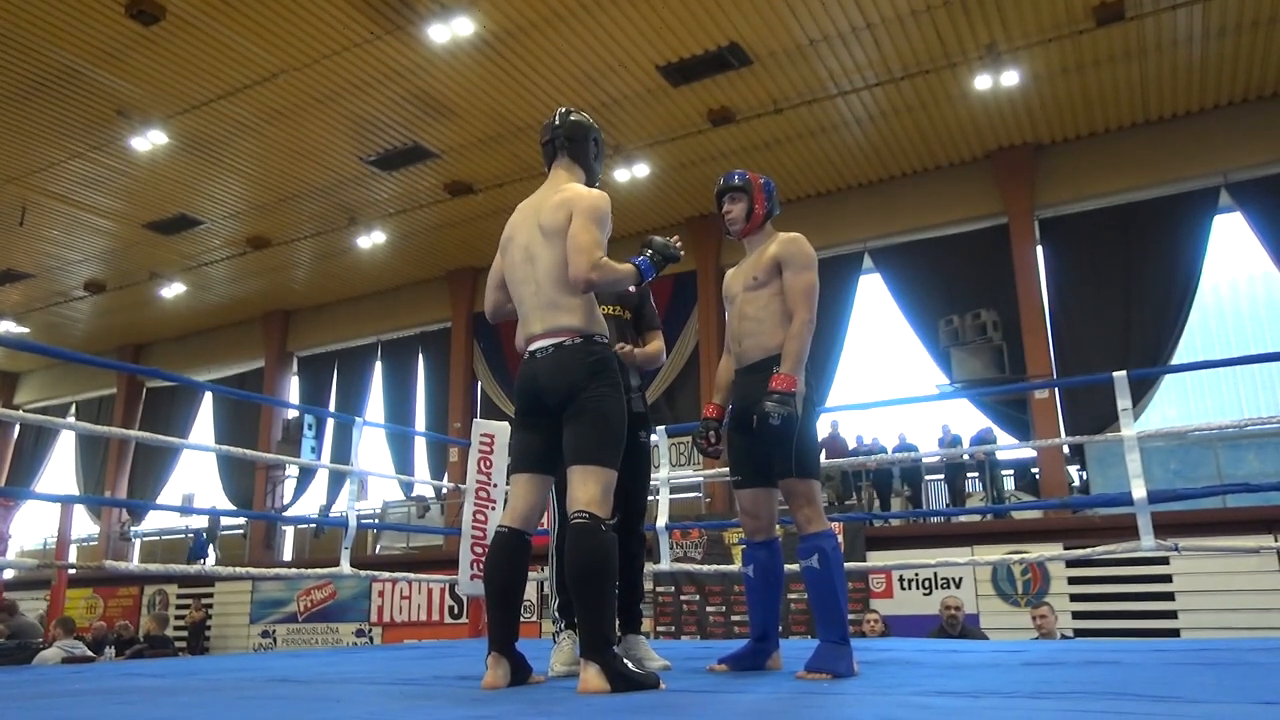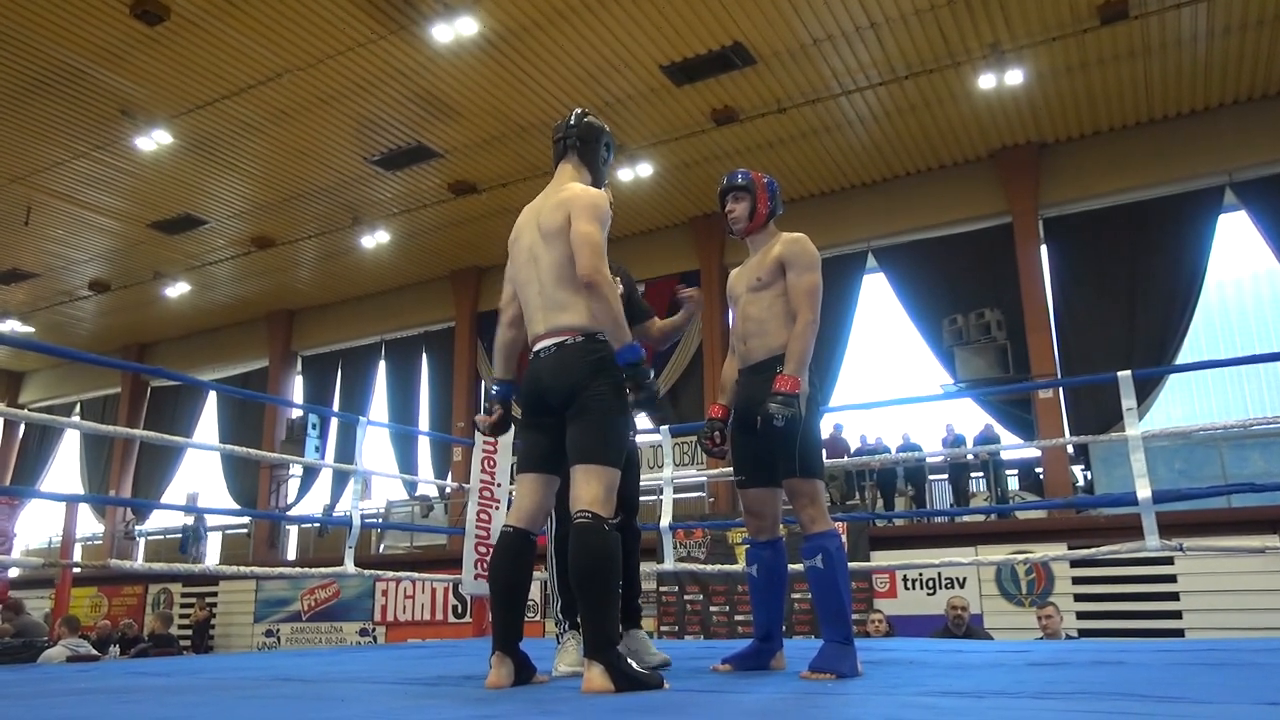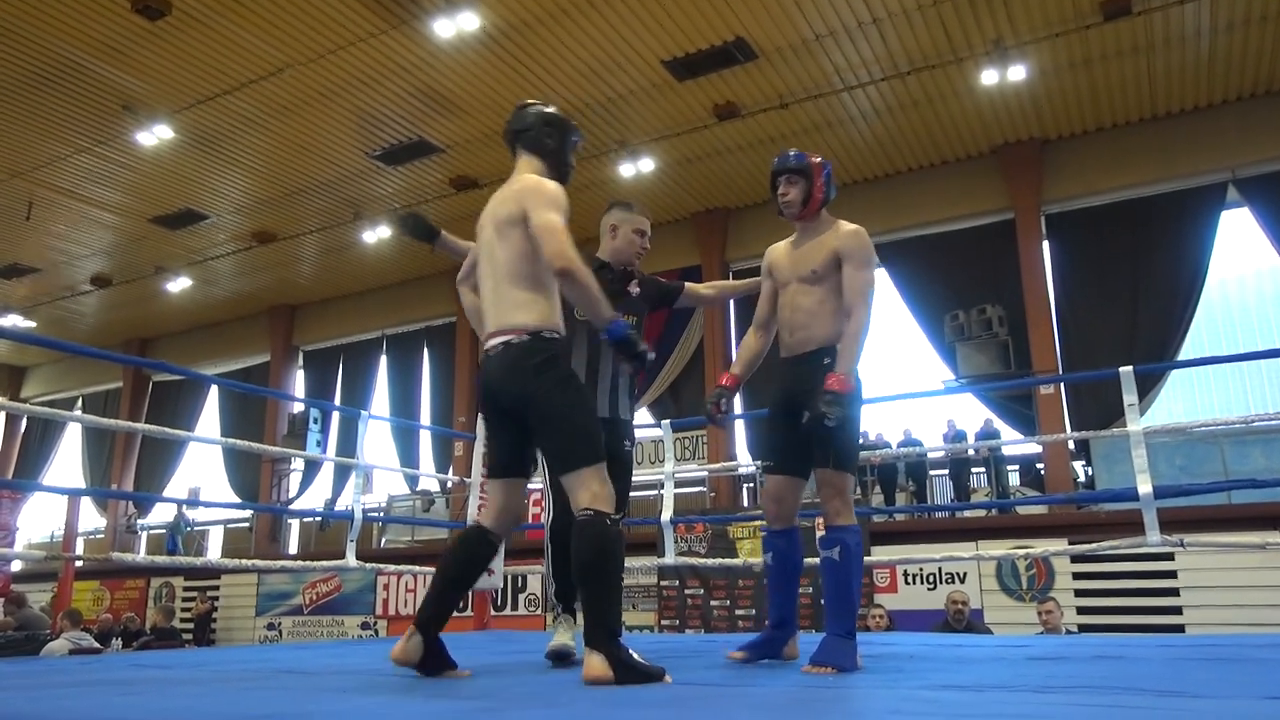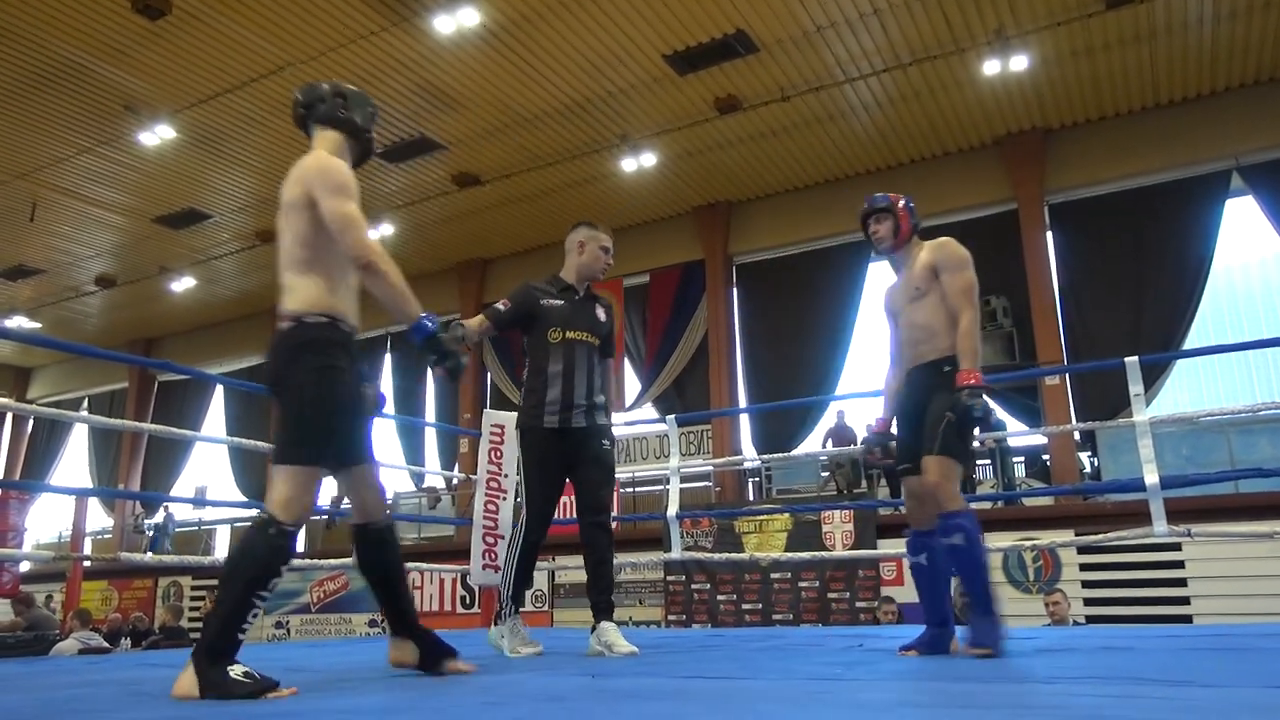
dt=0.7s
person 1, frame 1
left shoulder: (516, 218)
right shoulder: (588, 198)
left elbow: (493, 306)
right elbow: (587, 272)
right wrist: (647, 263)
left hip: (533, 370)
right hip: (583, 363)
left knee: (519, 514)
right knee: (589, 507)
left ankle: (500, 658)
right ankle: (598, 661)
person 1, frame 2
left shoulder: (526, 216)
right shoulder: (588, 198)
left elbow: (509, 315)
right elbow: (592, 275)
left wrist: (499, 389)
right wrist: (632, 356)
left hip: (540, 369)
right hip: (586, 362)
left knee: (524, 514)
right knee: (592, 507)
left ankle: (504, 657)
right ankle: (601, 661)
person 1, frame 3
left shoulder: (496, 205)
right shoulder: (541, 190)
left elbow: (466, 284)
right elbow: (564, 263)
right wrist: (618, 330)
left hip: (496, 367)
right hip: (538, 358)
left knee: (499, 514)
right knee: (594, 498)
left ankle: (421, 638)
right ankle: (604, 649)
person 1, frame 4
left shoulder: (314, 185)
right shoulder: (326, 172)
right elbow: (365, 256)
left wrist: (348, 376)
right wrist: (428, 329)
left hip: (325, 356)
right hip: (315, 351)
left knee: (371, 501)
right knee: (290, 507)
left ankle: (409, 639)
right ankle: (209, 663)
person 2, frame 1
left shoulder: (791, 246)
right shoulder: (732, 277)
left elbow: (803, 319)
left wrist: (786, 382)
right wrist: (715, 410)
left hip: (781, 385)
right hip: (744, 395)
left knee: (805, 509)
right knee: (755, 523)
left ankle: (835, 645)
right ankle: (763, 643)
person 2, frame 2
left shoulder: (794, 247)
right shoulder: (737, 275)
left elbow: (807, 319)
left wrist: (789, 384)
right wrist: (719, 411)
left hip: (785, 386)
right hip: (748, 394)
left knee: (808, 507)
right knee: (758, 521)
left ankle: (839, 645)
right ankle: (767, 643)
person 2, frame 3
left shoulder: (849, 239)
right shoulder: (774, 256)
left elbow: (859, 317)
right elbow: (760, 328)
left wrist: (839, 383)
right wrist: (730, 380)
left hip: (829, 374)
right hip: (788, 380)
left knee: (834, 501)
right knee: (776, 506)
left ankle: (841, 639)
right ankle: (781, 631)
person 2, frame 4
left shoulder: (944, 252)
right shoulder: (892, 291)
left elbow: (968, 317)
left wrist: (970, 384)
right wrist: (884, 418)
left hip: (950, 381)
right hip: (915, 389)
left knee: (939, 487)
right knee: (919, 507)
left ankle: (983, 615)
right ankle: (938, 629)
person 3, frame 1
left shoulder: (633, 282)
left elbow: (659, 351)
left wrist: (634, 354)
left hip: (628, 412)
left knee: (630, 525)
right knee: (570, 522)
left ankle: (631, 633)
right ankle: (566, 633)
person 3, frame 2
left shoulder: (620, 278)
left elbow: (655, 337)
left wrist: (685, 318)
left knee: (624, 522)
right knee: (567, 524)
left ankle: (630, 630)
right ankle: (569, 633)
person 3, frame 3
left shoulder: (644, 287)
left elbow: (707, 292)
left wrist: (766, 282)
right wrist: (439, 239)
left hip: (617, 422)
left knee: (612, 522)
right knee: (566, 515)
right ankle: (564, 618)
person 3, frame 4
left shoulder: (602, 310)
right shoulder: (536, 295)
right elbow: (481, 324)
left wrist: (608, 415)
right wrist: (464, 332)
left hip: (592, 429)
right hip: (543, 427)
left knee: (598, 523)
right knee: (534, 523)
left ankle: (604, 626)
right ankle: (505, 621)
